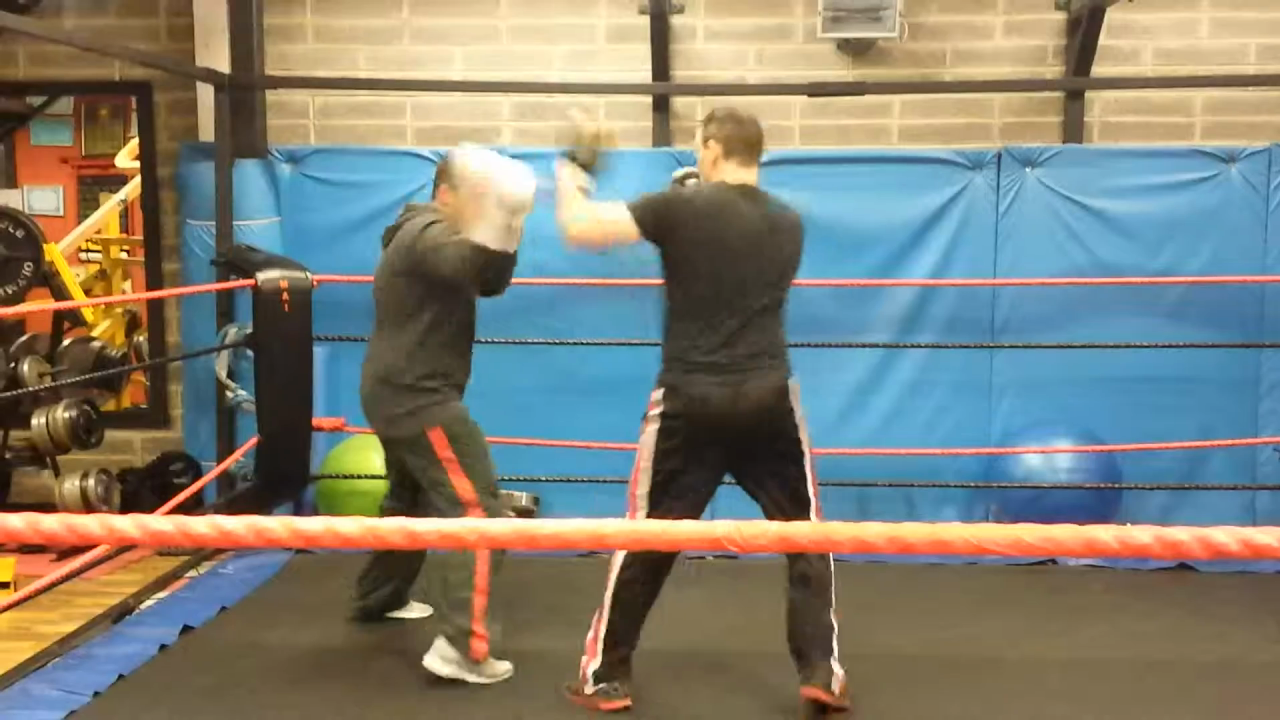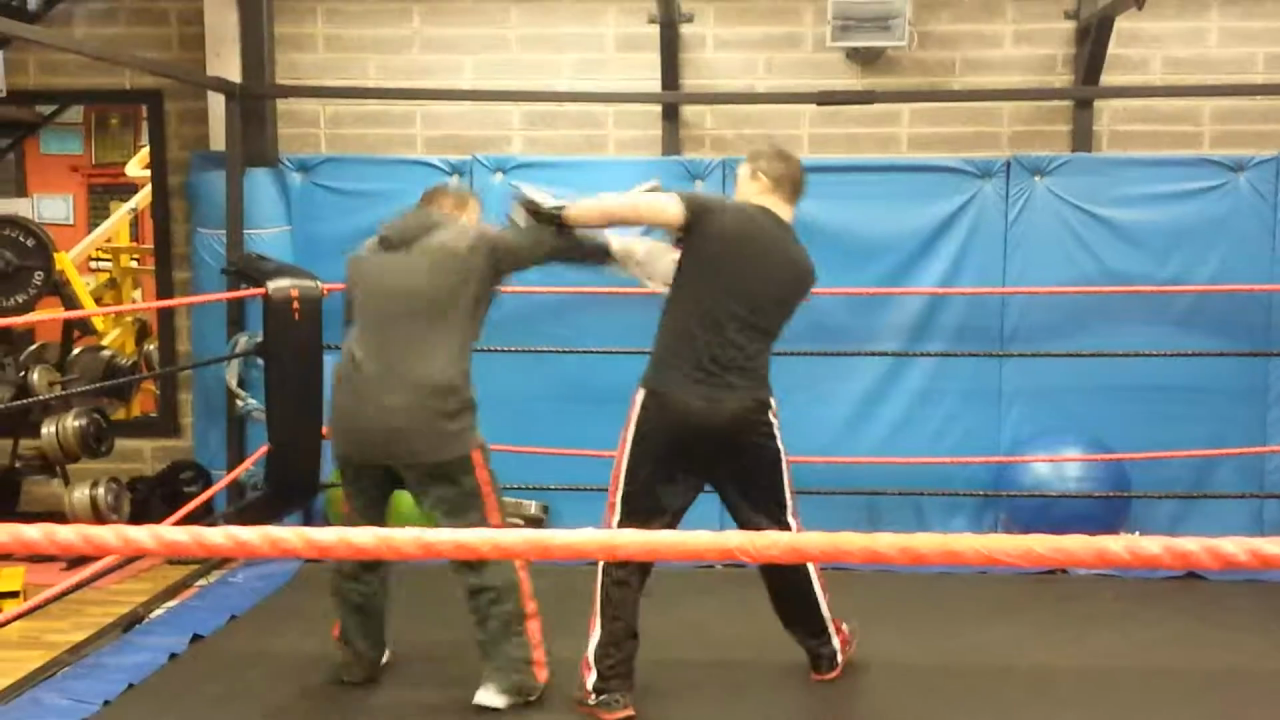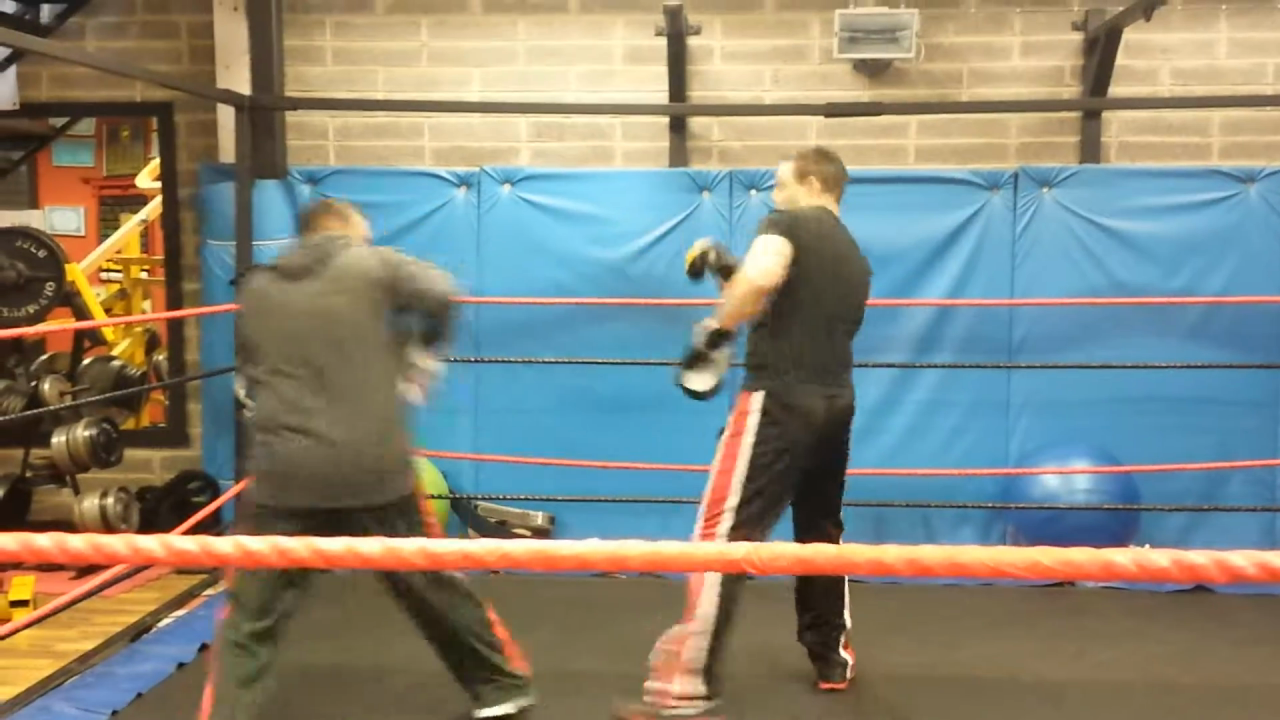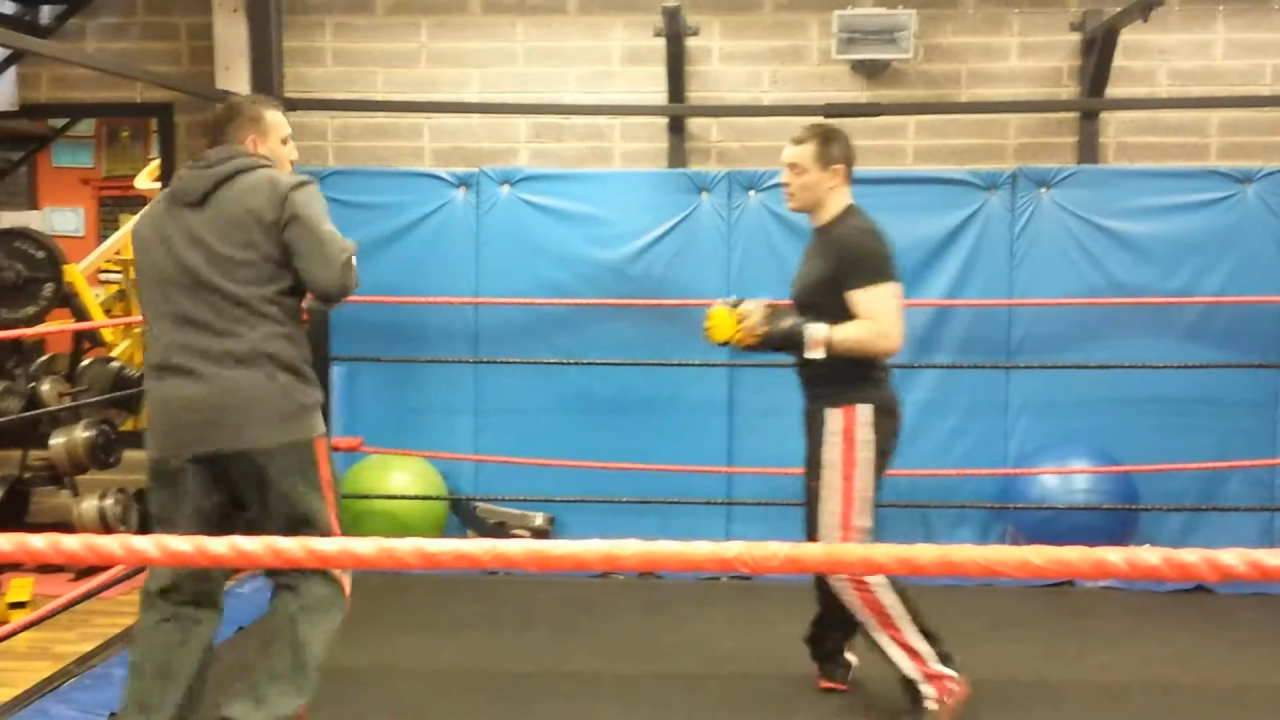
dt=0.3s
person 1, frame 1
left shoulder: (685, 206)
right shoulder: (788, 224)
left elbow: (578, 228)
left wrist: (568, 173)
left hip: (691, 400)
right hip: (768, 396)
right knee: (802, 532)
left ankle: (606, 676)
right ankle: (822, 672)
person 1, frame 2
left shoulder: (721, 215)
right shoulder: (800, 264)
left elbow: (626, 206)
left wrist: (560, 213)
left hip: (669, 401)
right hip: (745, 411)
right knee: (776, 532)
right ankle: (825, 648)
person 1, frame 3
left shoulder: (787, 223)
right shoulder: (856, 261)
left elbow: (762, 278)
left wrist: (712, 331)
right wrist: (730, 267)
left hip: (777, 404)
right hip: (835, 408)
left knee: (721, 540)
right knee: (820, 534)
right ankle: (832, 658)
person 1, frame 4
left shoulder: (857, 239)
right shoulder: (820, 239)
left elbow: (885, 336)
left wrist: (804, 335)
right wrist: (767, 329)
left hip: (853, 414)
right hip: (835, 410)
left knee: (846, 552)
right knee: (830, 540)
right ankle: (832, 656)
person 2, frame 1
left shoulder: (441, 235)
right shoulder: (429, 235)
left elbow: (489, 280)
right elbow: (464, 268)
left wrist: (508, 226)
right wrist: (494, 221)
left hip: (402, 396)
right hip: (418, 401)
left knee: (411, 500)
right knee: (474, 508)
left ankle: (379, 595)
right ankle: (460, 647)
person 2, frame 2
left shoulder: (366, 256)
right shoulder: (474, 247)
right elbow: (553, 240)
left hip: (356, 422)
right hip: (432, 427)
left ankle: (359, 656)
right ankle: (513, 675)
person 2, frame 3
left shoulder: (257, 290)
right shoulder: (374, 265)
right elbow: (439, 300)
right wrist: (414, 349)
left hip: (282, 474)
right hip: (374, 467)
left knee: (252, 612)
right knee: (435, 583)
person 2, frame 4
left shoulder: (155, 216)
right shoulder: (283, 192)
right elbow: (332, 277)
right wrist: (347, 256)
left hip: (178, 421)
right hip: (270, 414)
left knee: (179, 591)
right knee: (311, 570)
